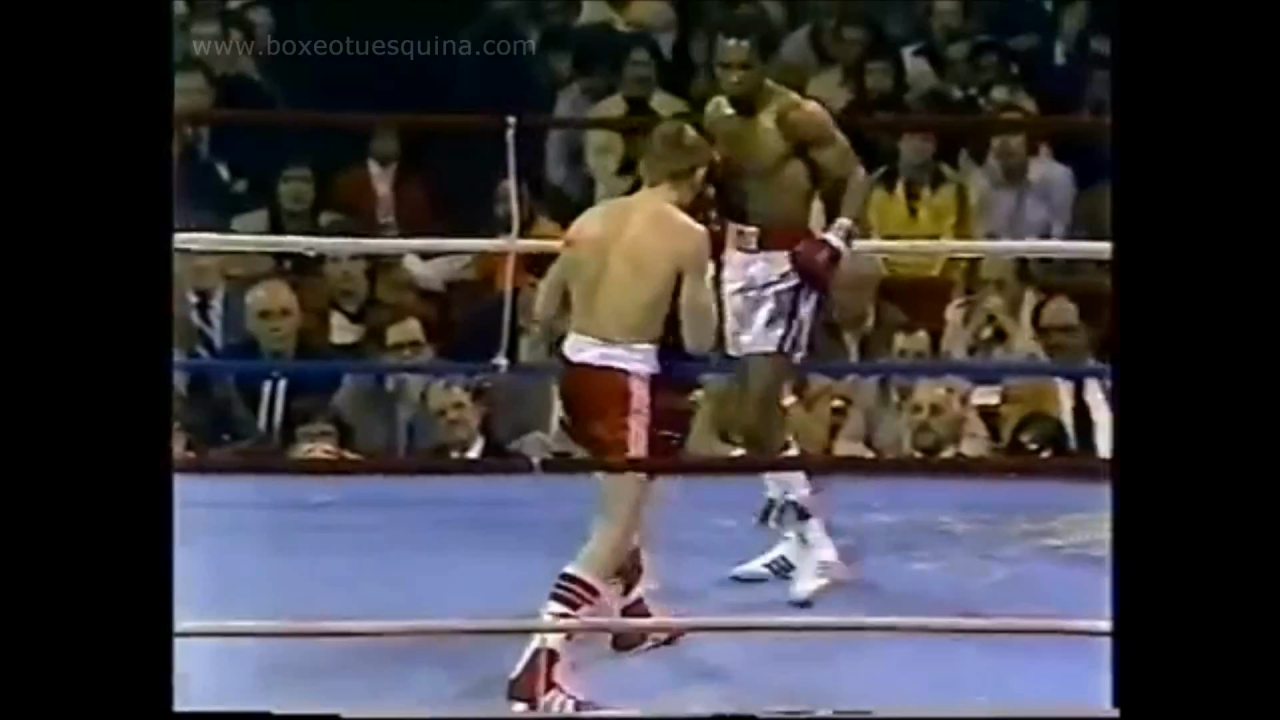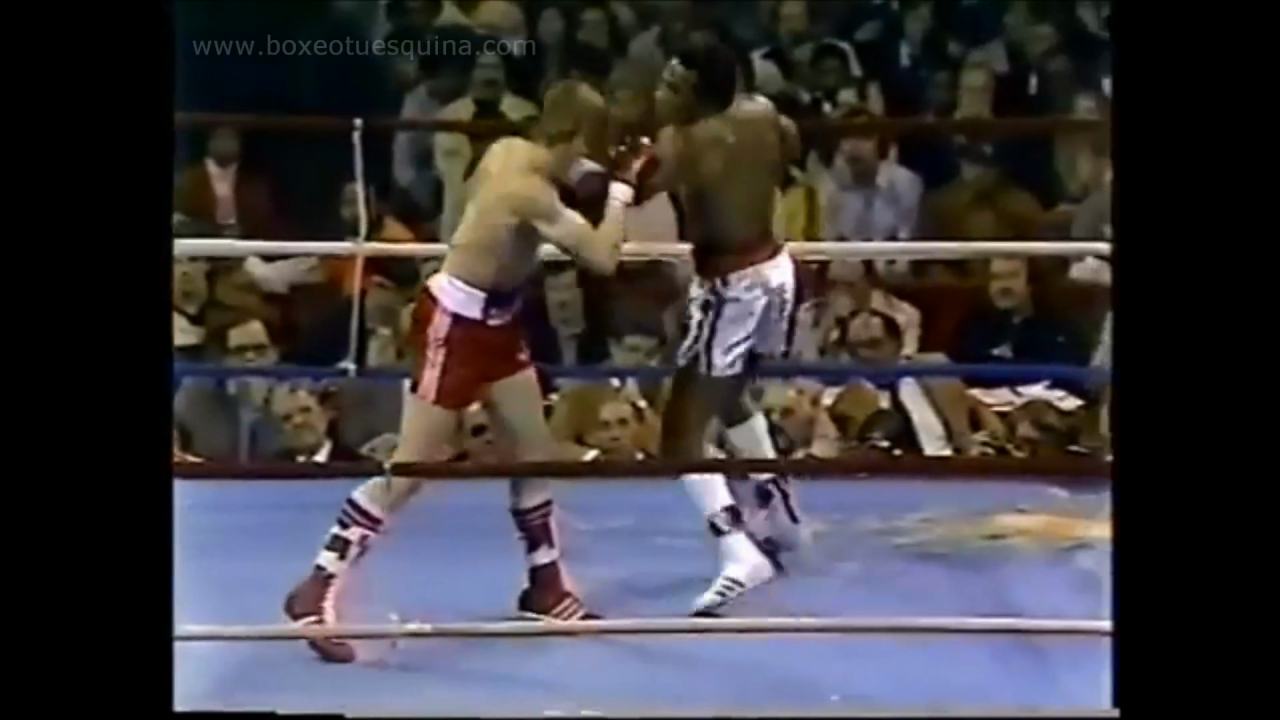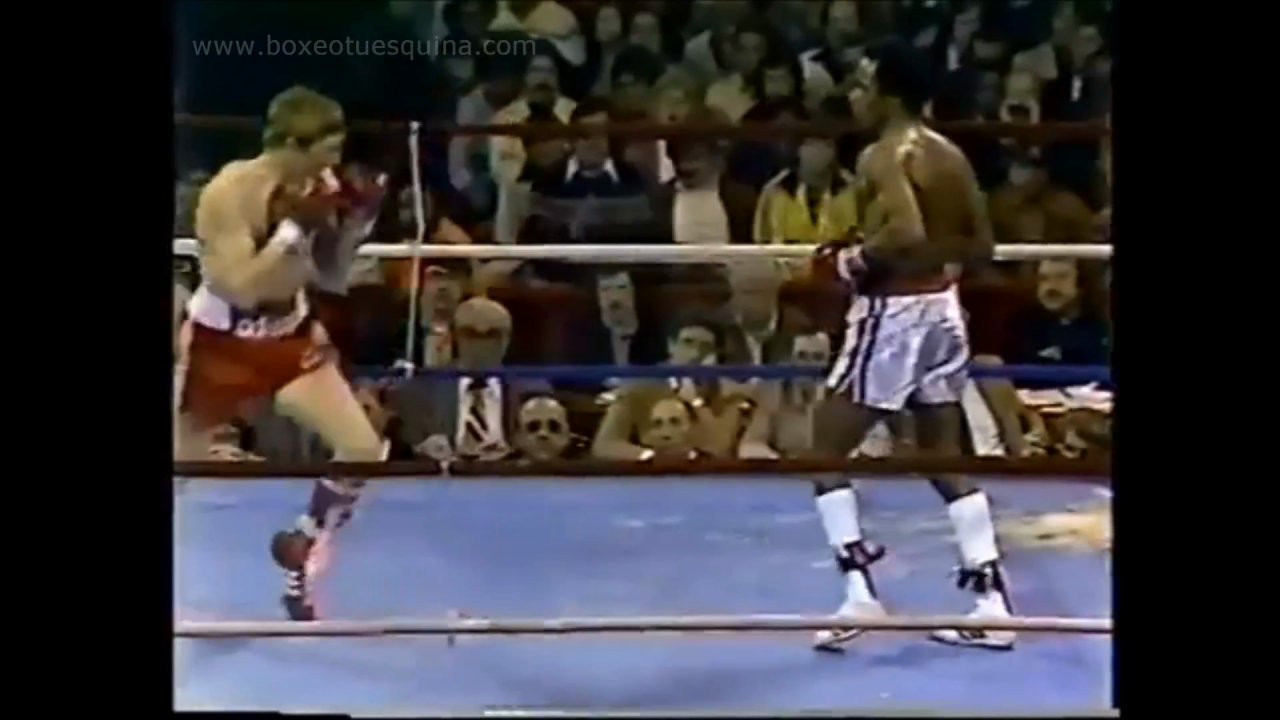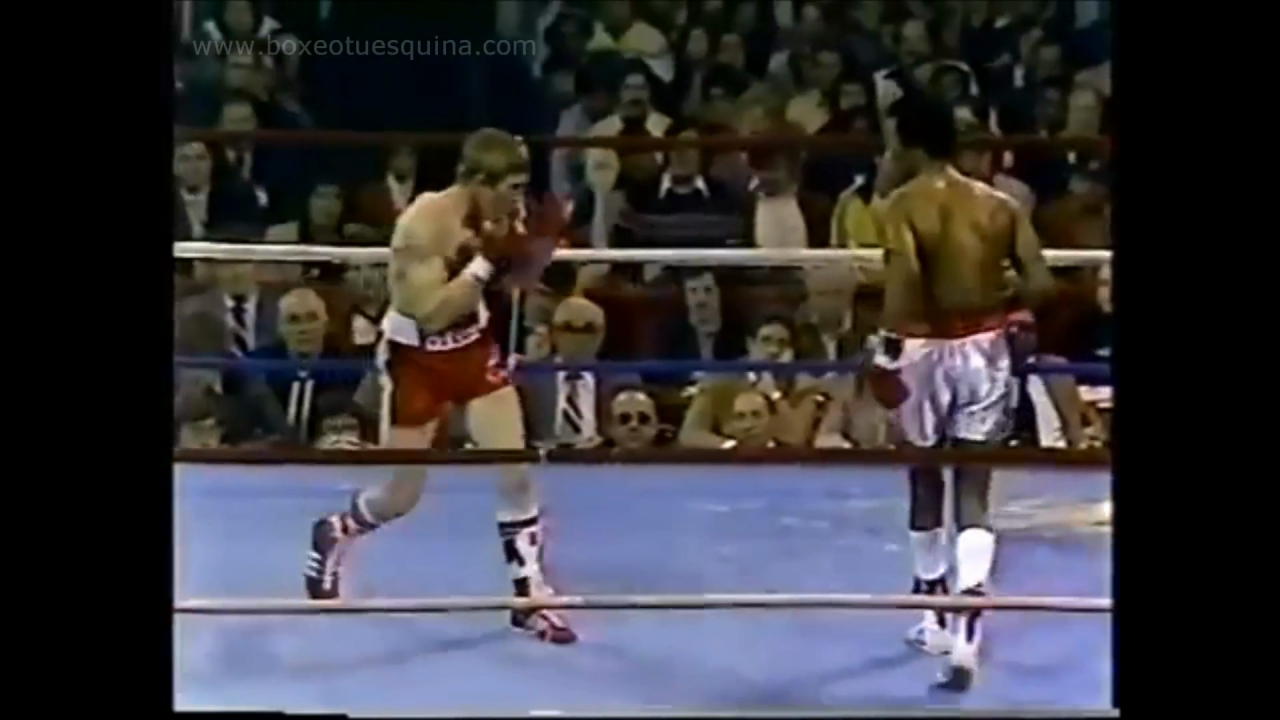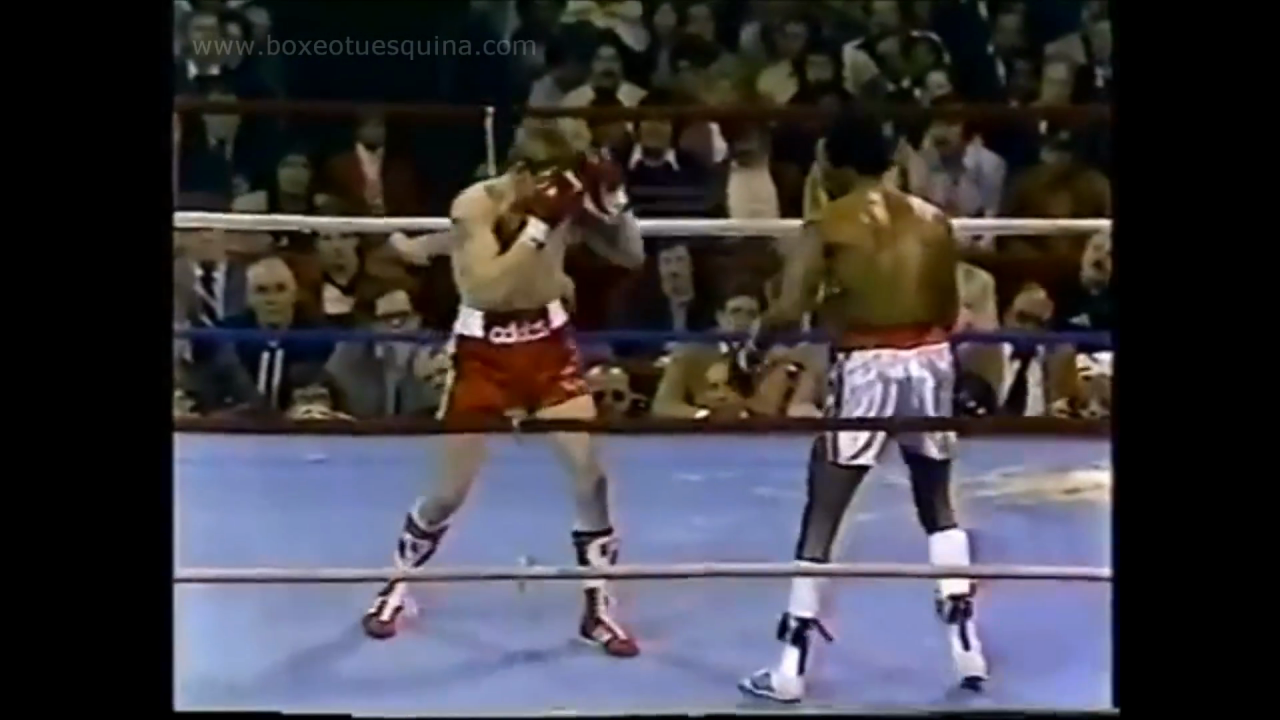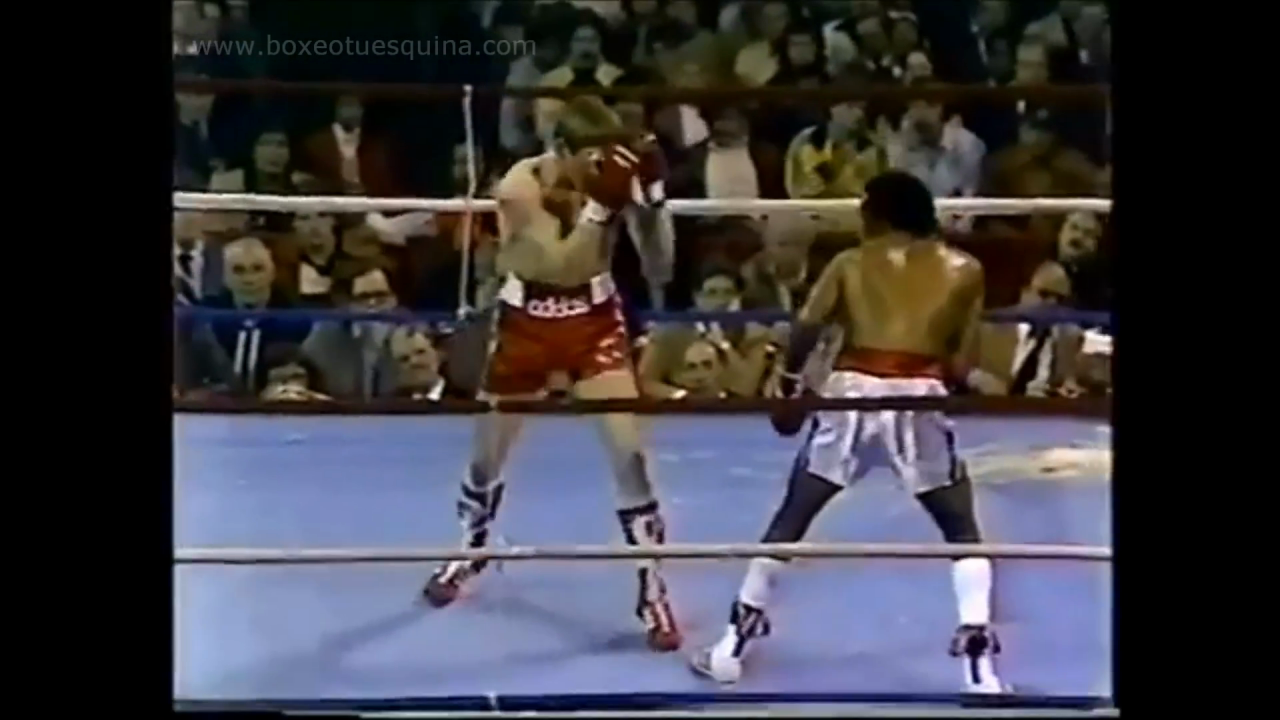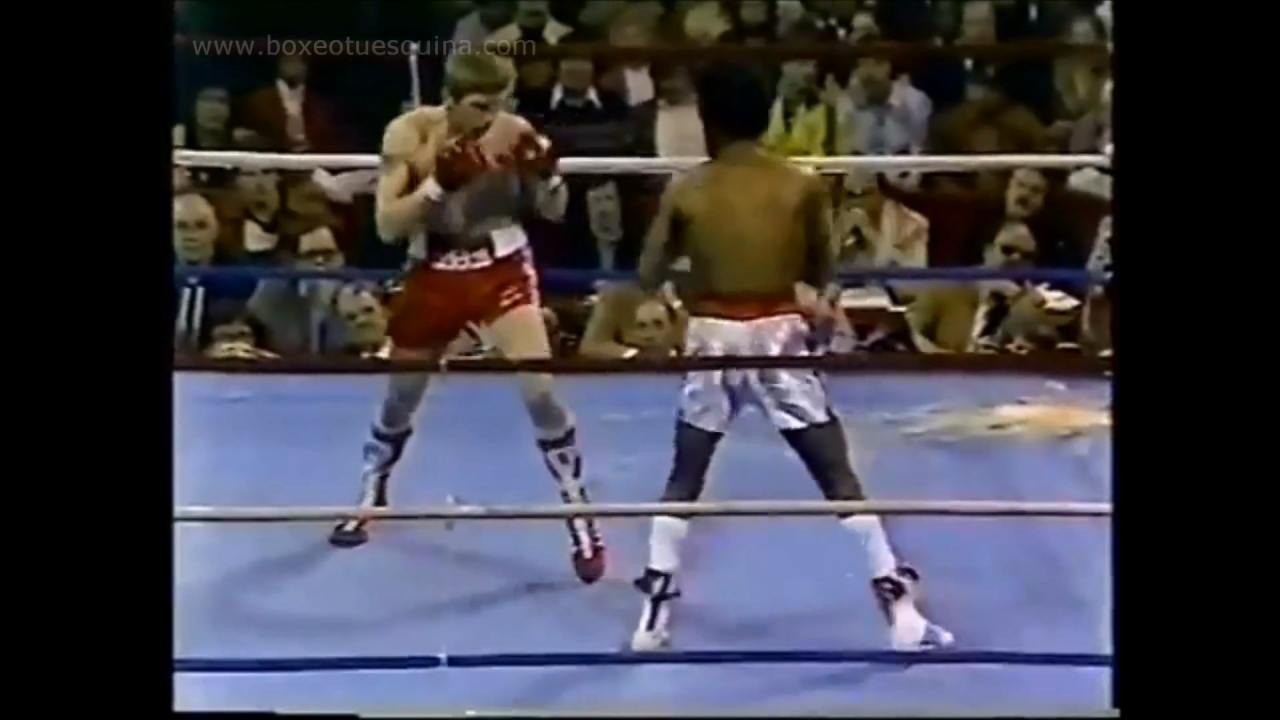
dt=0.7s
person 1, frame 1
left shoulder: (799, 117)
right shoulder: (714, 114)
left elbow: (851, 178)
left wrist: (834, 240)
left hip: (789, 266)
right hip: (742, 262)
left knee: (762, 406)
right knee: (756, 406)
left ankle: (819, 545)
right ankle: (803, 540)
person 1, frame 2
left shoulder: (687, 141)
right shoulder: (761, 113)
left elbow: (634, 189)
right elbow: (790, 147)
left hip: (734, 288)
right hip: (771, 272)
left knee: (681, 433)
right knee: (728, 399)
left ankle: (741, 556)
right ankle: (779, 511)
person 1, frame 3
left shoulder: (882, 157)
right shoulder: (950, 155)
left elbow: (907, 235)
right elbow: (980, 245)
left wrist: (850, 260)
left hip: (891, 313)
right hip: (941, 307)
left knee: (829, 449)
right knee: (948, 461)
left ankle: (860, 588)
right ankle: (992, 604)
person 1, frame 4
left shoulder: (900, 205)
right shoulder: (999, 205)
left elbow: (904, 275)
right elbow: (1040, 285)
left wrist: (884, 354)
left hip: (926, 350)
right hip: (984, 348)
left knee: (924, 484)
right knee: (973, 494)
left ankle: (937, 616)
right ankle: (967, 628)
person 1, frame 5
left shoulder: (829, 222)
right shoulder: (933, 219)
left elbow: (789, 307)
right elbow: (950, 311)
left wrist: (750, 348)
left hip: (868, 365)
right hip: (930, 361)
left knee: (822, 516)
right knee: (938, 507)
left ankle: (791, 663)
right ankle: (964, 638)
person 1, frame 6
left shoulder: (850, 263)
right shoulder: (964, 270)
left elbow: (809, 323)
right elbow: (959, 360)
left wrist: (789, 380)
left hip: (852, 390)
right hip: (919, 395)
left knee: (789, 521)
right knee: (963, 532)
left ankle: (730, 647)
right ankle: (978, 663)
person 1, frame 7
left shoulder: (685, 189)
right shoulder: (802, 184)
left elbow: (648, 276)
right elbow: (824, 273)
left hip: (713, 335)
right hip: (784, 335)
left knee: (683, 481)
right knee: (839, 478)
left ankle: (652, 617)
right ankle: (901, 610)
person 2, frame 1
left shoulder: (590, 220)
right shoulder: (688, 238)
left elbow: (543, 306)
right elbow: (698, 340)
right wrist: (707, 268)
left hip: (577, 369)
right hip: (622, 381)
left knee: (627, 503)
right knee: (613, 535)
left ankle: (632, 614)
right ankle: (540, 670)
person 2, frame 2
left shoulder: (509, 151)
right shoulder: (528, 189)
right elbow: (602, 259)
left wrist: (591, 172)
right wrist: (621, 189)
left hip: (496, 320)
right hip: (454, 324)
left knee: (538, 452)
right knee: (408, 472)
left ankle: (546, 587)
right ankle: (316, 593)
person 2, frame 3
left shoulder: (317, 187)
right shoulder: (228, 193)
left elbow: (330, 269)
right elbow: (243, 289)
left wrist: (351, 218)
right wrist: (294, 226)
left hip: (290, 334)
right hip: (221, 339)
left knee: (365, 452)
right knee: (179, 469)
left ankle: (303, 542)
person 2, frame 4
left shoulder: (491, 213)
right shoulder: (423, 223)
left elbow: (526, 276)
right elbow: (431, 314)
left wrist: (537, 239)
right wrist: (487, 261)
left hip: (474, 345)
right hip: (415, 353)
left knee: (516, 475)
right knee: (402, 496)
left ankle: (532, 597)
right ankle: (335, 534)
person 2, frame 5
left shoulder: (565, 194)
right shoulder: (475, 205)
left elbow: (631, 255)
right elbow: (486, 287)
left wrist: (610, 198)
right wrist: (538, 224)
left hip: (549, 345)
right hip: (483, 350)
left knee: (590, 478)
right knee: (449, 492)
left ankle: (598, 608)
right ankle: (397, 586)
person 2, frame 6
left shoulder: (613, 177)
right shoulder: (520, 184)
right elbow: (558, 265)
left wrist: (650, 188)
right wrist: (598, 205)
left hip: (594, 318)
right hip: (526, 321)
left knee: (629, 453)
right knee: (487, 455)
left ankle: (652, 593)
right ankle: (469, 550)
person 2, frame 7
left shoulder: (513, 132)
right shoulder: (408, 133)
left elbow: (553, 213)
right elbow: (387, 227)
left wrist: (545, 173)
right wrist: (440, 182)
left hip: (502, 269)
right hip: (432, 273)
left knee: (540, 391)
right knee: (398, 398)
left ankle: (578, 517)
right ankle: (371, 498)
